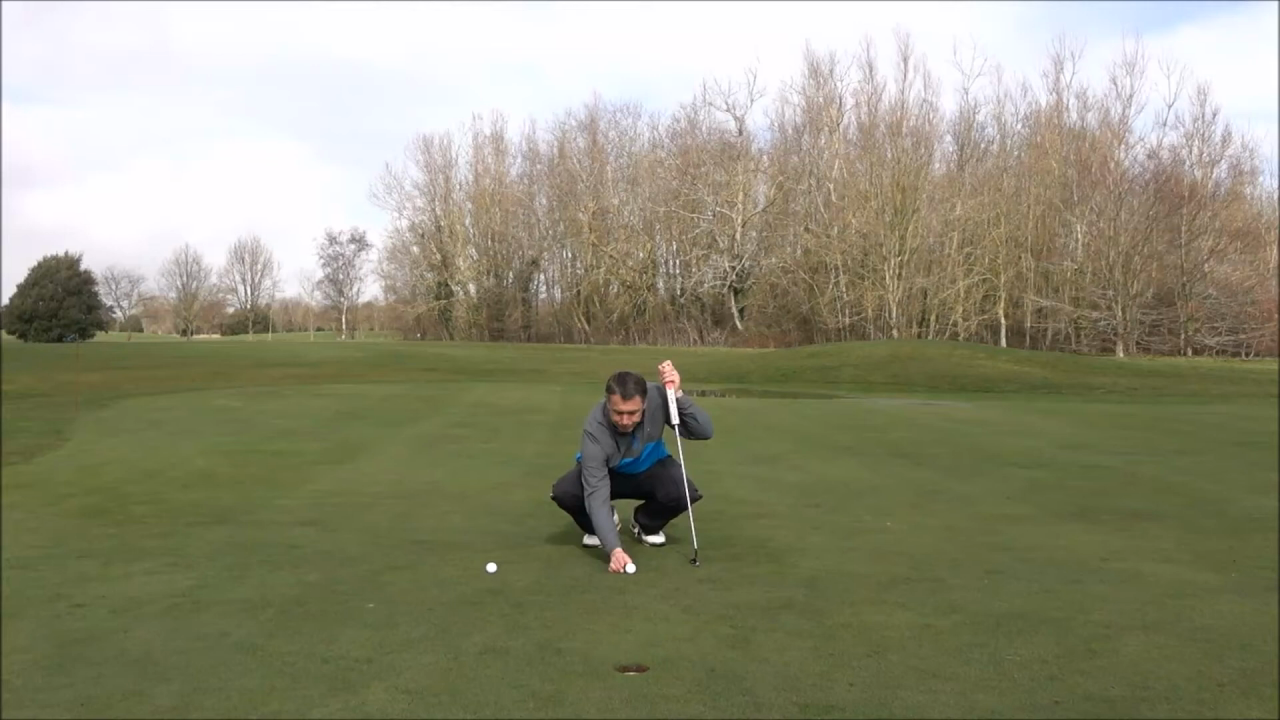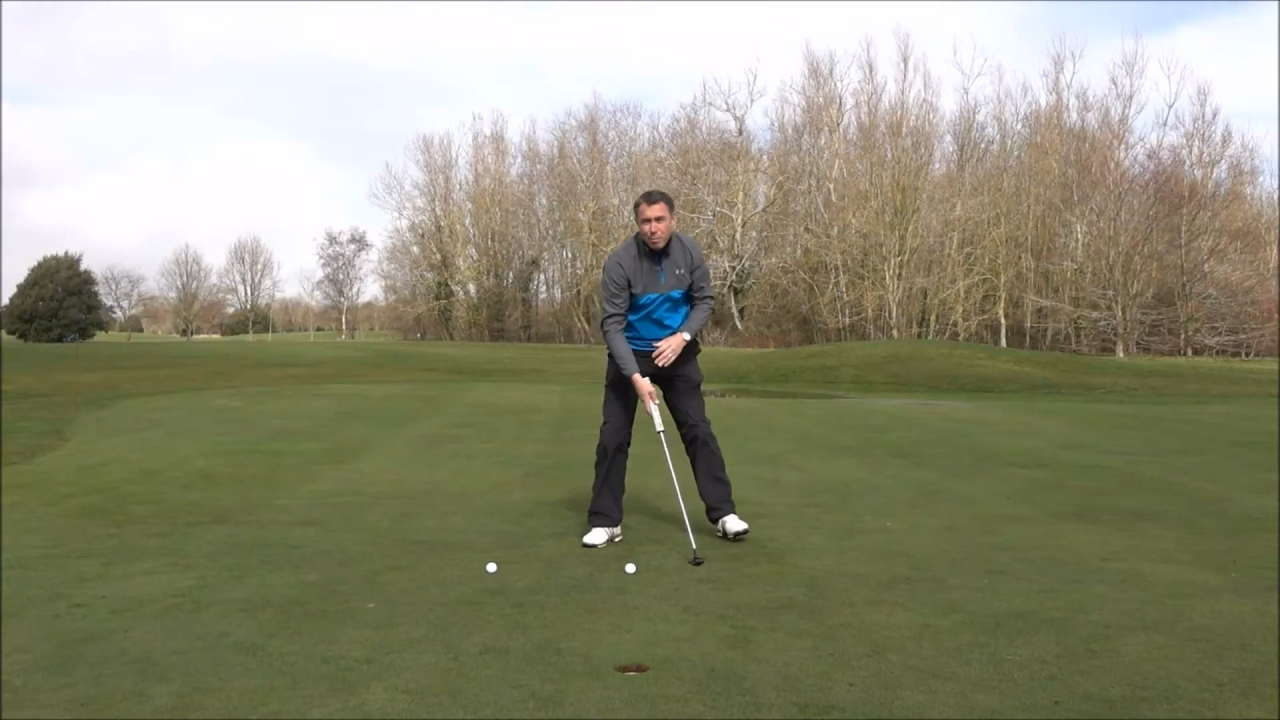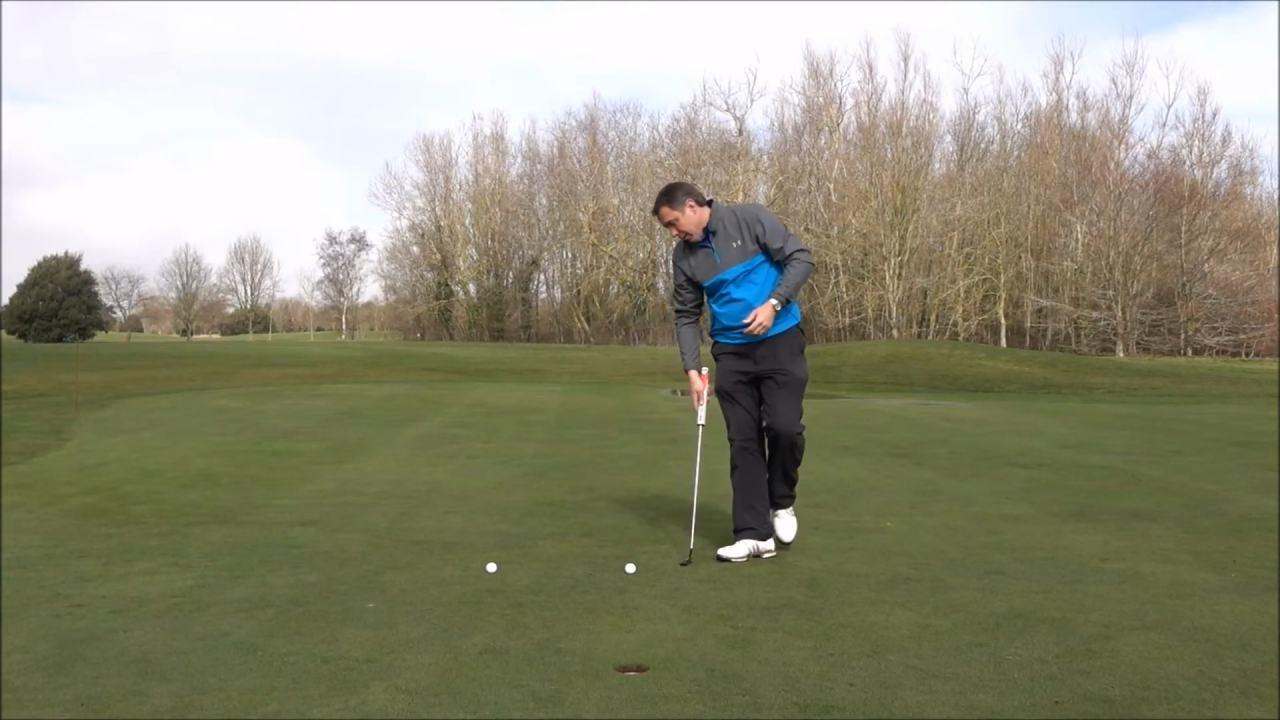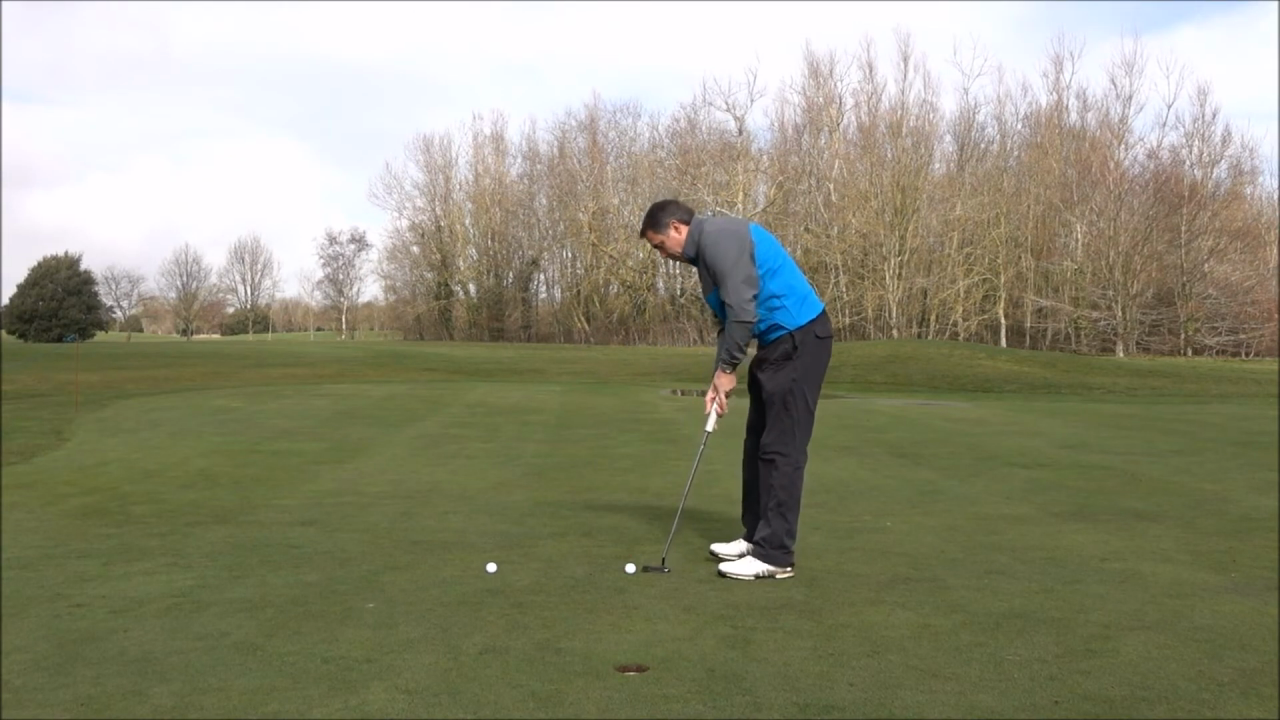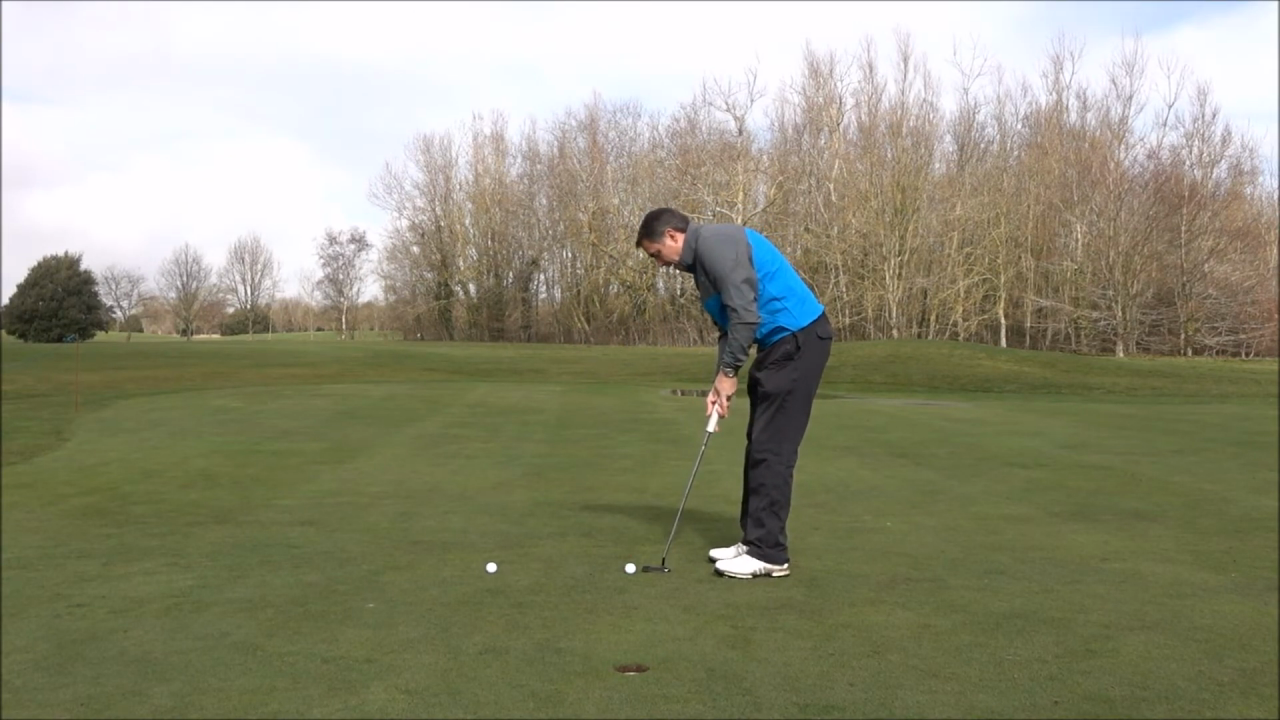
dt=1s
person 1, frame 1
left shoulder: (658, 397)
right shoulder: (596, 428)
left elbow: (704, 432)
right elbow: (596, 493)
left wrist: (678, 394)
right wrist: (614, 549)
left hip: (650, 468)
right hip: (606, 474)
left knee: (683, 494)
right knee: (564, 493)
left ankle: (646, 523)
right ankle: (601, 524)
person 1, frame 2
left shoulder: (689, 251)
right shoulder: (620, 261)
left elbow: (704, 301)
right elbow: (612, 325)
left wrist: (682, 337)
right wrist: (635, 377)
left hip: (676, 349)
right hip: (630, 354)
left knee: (698, 430)
right knee: (613, 436)
left ankle: (723, 512)
right ankle: (605, 521)
person 1, frame 3
left shoulder: (751, 219)
right shoulder: (684, 256)
left elbow: (800, 258)
right elbow: (686, 317)
left wrist: (773, 303)
right wrist: (692, 369)
left hip: (781, 339)
right hip: (732, 351)
left knee: (784, 427)
right knee: (743, 441)
left ankle: (781, 500)
right ankle: (754, 533)
person 1, frame 4
left shoulder: (718, 237)
right shoulder: (706, 250)
left elbow: (742, 311)
right elbow: (729, 319)
left wrist: (726, 368)
right wrist: (719, 376)
left hip: (797, 338)
right hip: (779, 340)
left knee: (780, 448)
right knee: (757, 443)
left ankle: (774, 555)
right ankle: (757, 536)
person 1, frame 5
left shoulder: (714, 243)
right shoulder: (703, 259)
left elbow: (746, 314)
right elbow: (730, 322)
left wrist: (728, 372)
right wrist: (720, 381)
left hip: (797, 338)
right hip: (783, 341)
left knee: (771, 447)
right knee: (760, 445)
left ankle: (769, 553)
right ankle: (755, 541)
